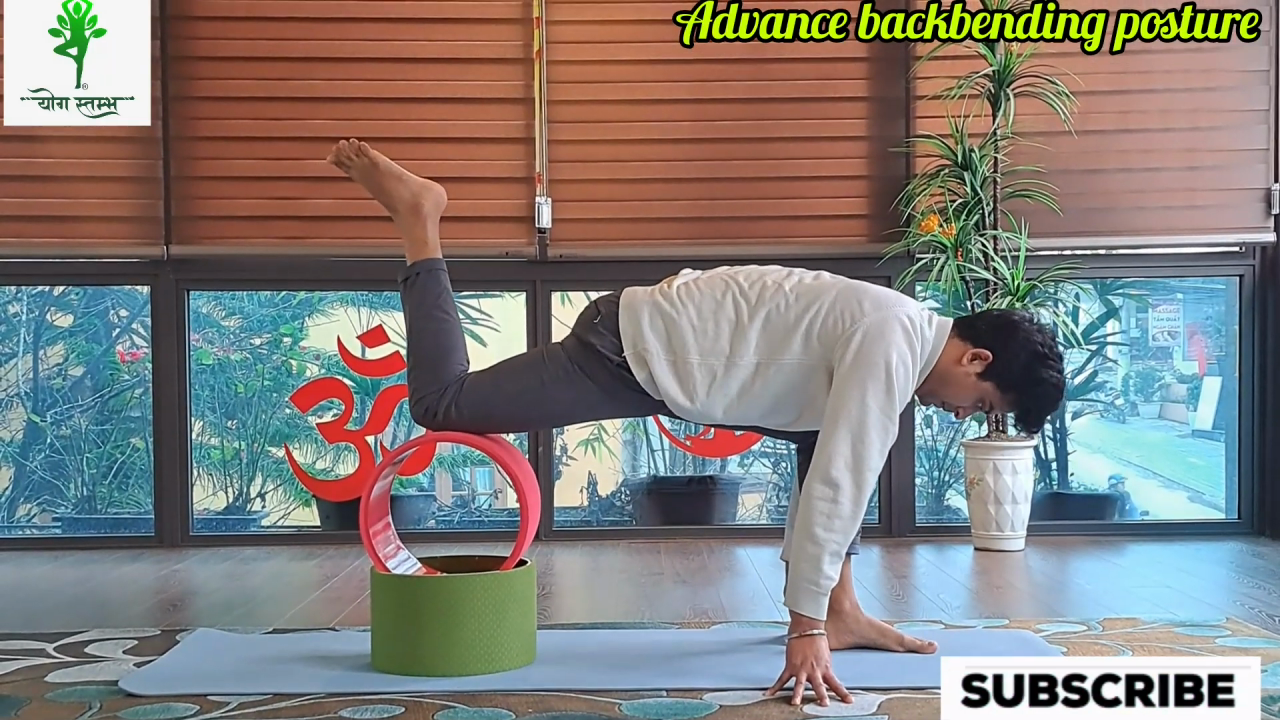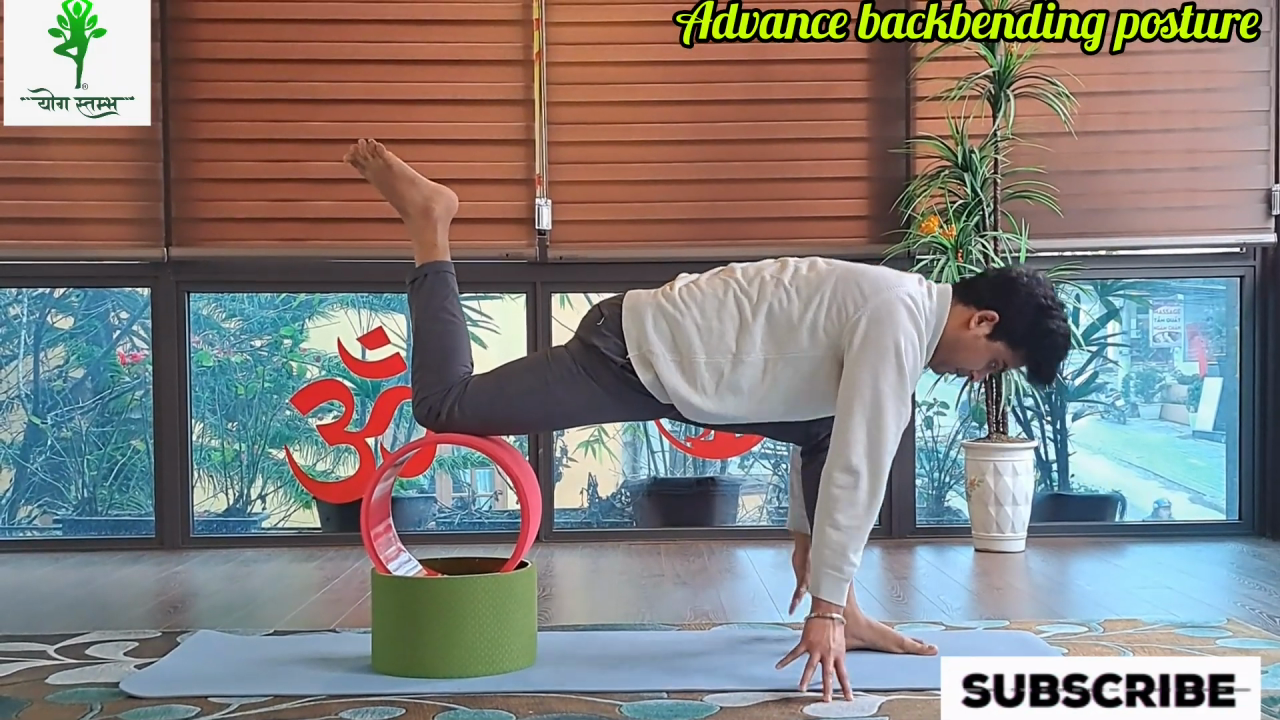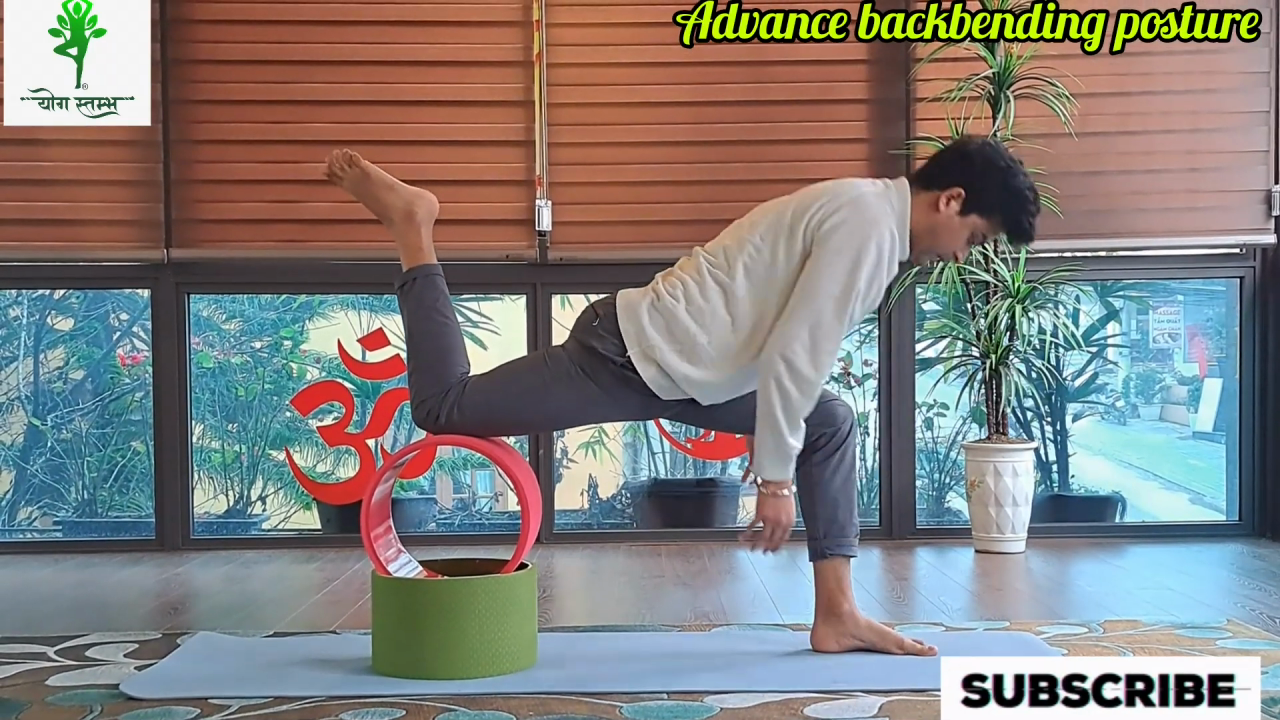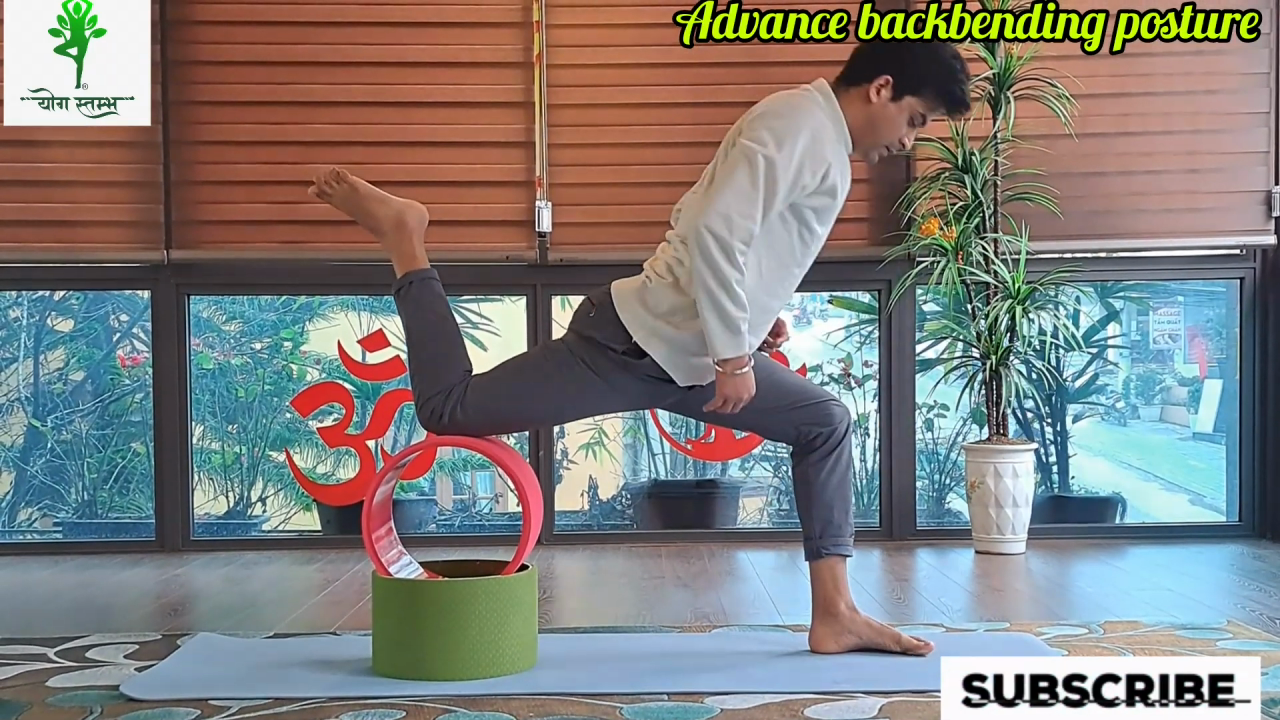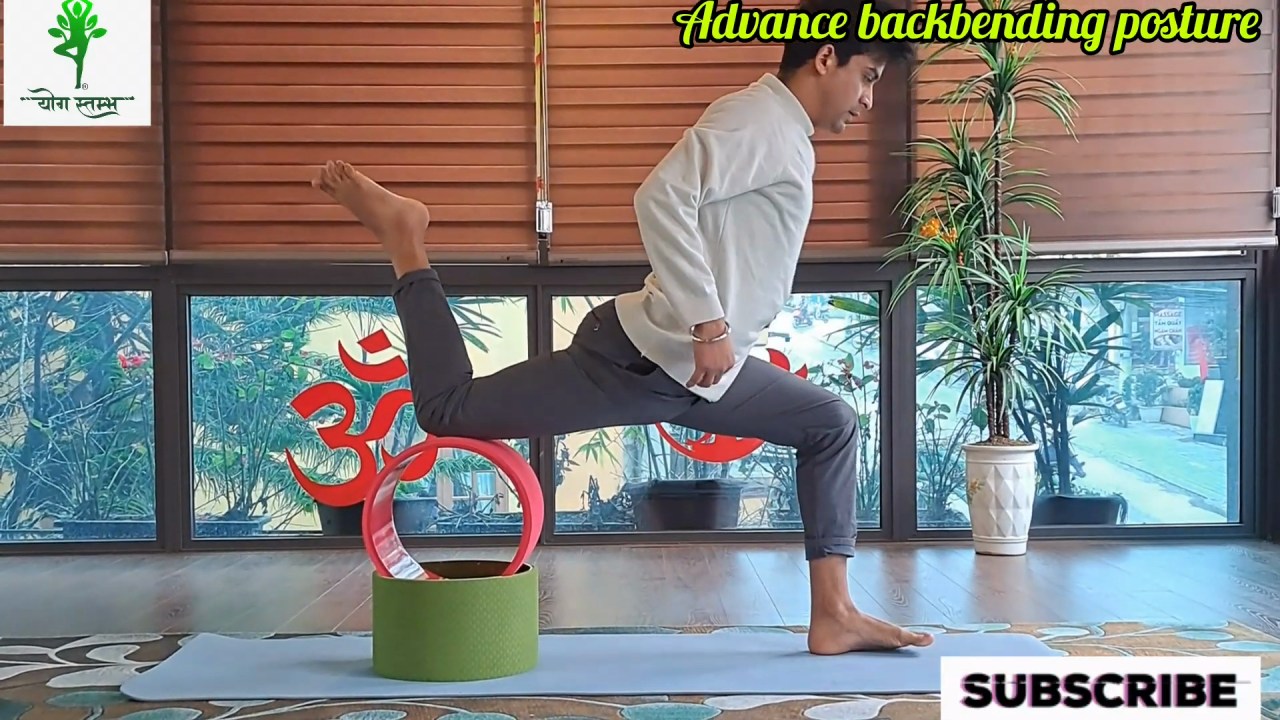
dt=0.3s
person 1, frame 1
left shoulder: (901, 334)
right shoulder: (892, 346)
left elbow: (834, 469)
right elbow: (836, 487)
left wrist: (827, 605)
right wrist: (806, 626)
left hip: (668, 347)
right hip: (632, 350)
left knee: (831, 427)
right knee: (442, 403)
left ankle: (844, 612)
right ankle: (417, 216)
person 1, frame 2
left shoulder: (903, 309)
right shoulder: (899, 323)
left elbow: (835, 452)
right elbow: (855, 473)
left wrist: (810, 541)
right wrist: (824, 608)
left hip: (669, 354)
right hip: (634, 357)
left knee: (832, 425)
right knee: (445, 405)
left ankle: (847, 617)
right ankle: (429, 222)
person 1, frame 3
left shoulder: (865, 207)
right shoulder: (870, 222)
left elbow: (783, 332)
right elbow: (794, 354)
left wrist: (772, 441)
right wrist: (775, 479)
left hip: (686, 363)
right hip: (633, 356)
left knee: (832, 429)
right knee: (447, 408)
left ankle: (838, 618)
right ankle: (411, 229)
person 1, frame 4
left shoulder: (816, 132)
right shoulder: (802, 124)
right elbow: (717, 232)
left wrist: (752, 319)
right wrist: (731, 357)
left hip: (687, 350)
right hip: (634, 341)
left knee: (824, 422)
right knee: (449, 408)
left ankle: (834, 614)
right ankle: (402, 236)
person 1, frame 5
left shoulder: (784, 132)
right shoulder: (759, 117)
right elbow: (662, 199)
right wrist: (709, 324)
left hip: (698, 370)
right hip: (642, 357)
left knee: (832, 424)
right knee: (447, 411)
left ankle: (833, 614)
right ankle: (402, 238)
